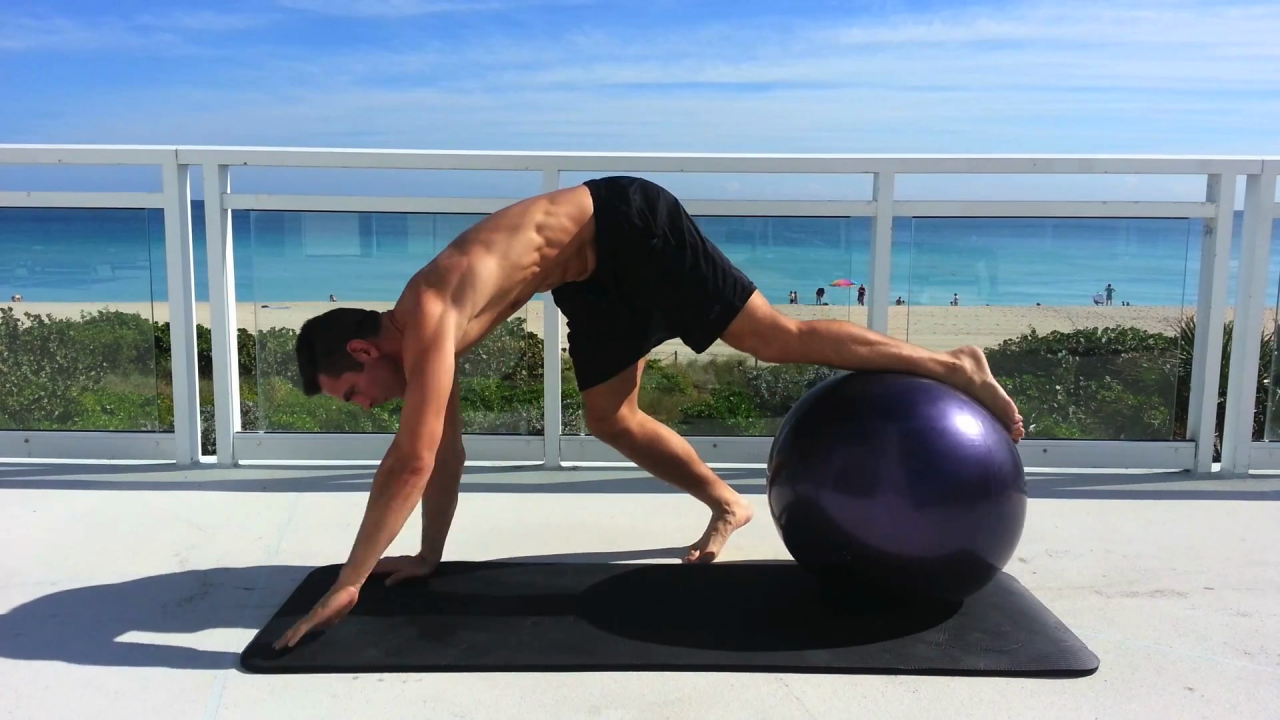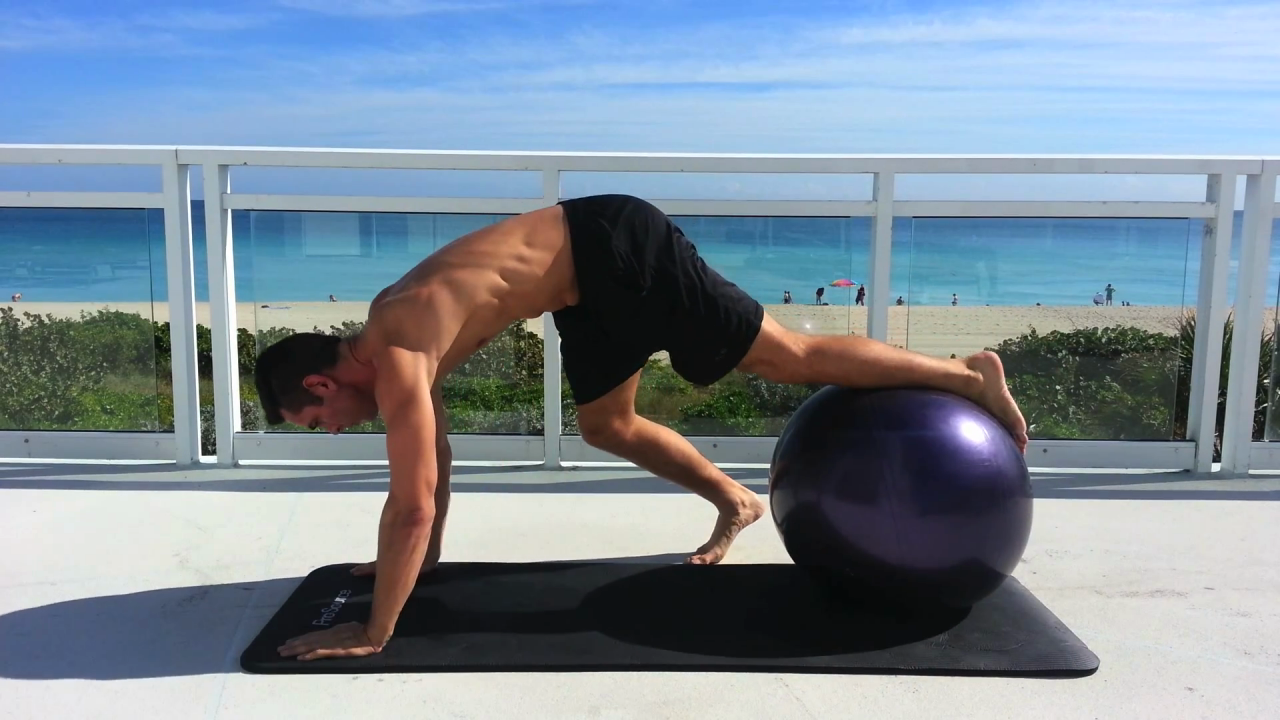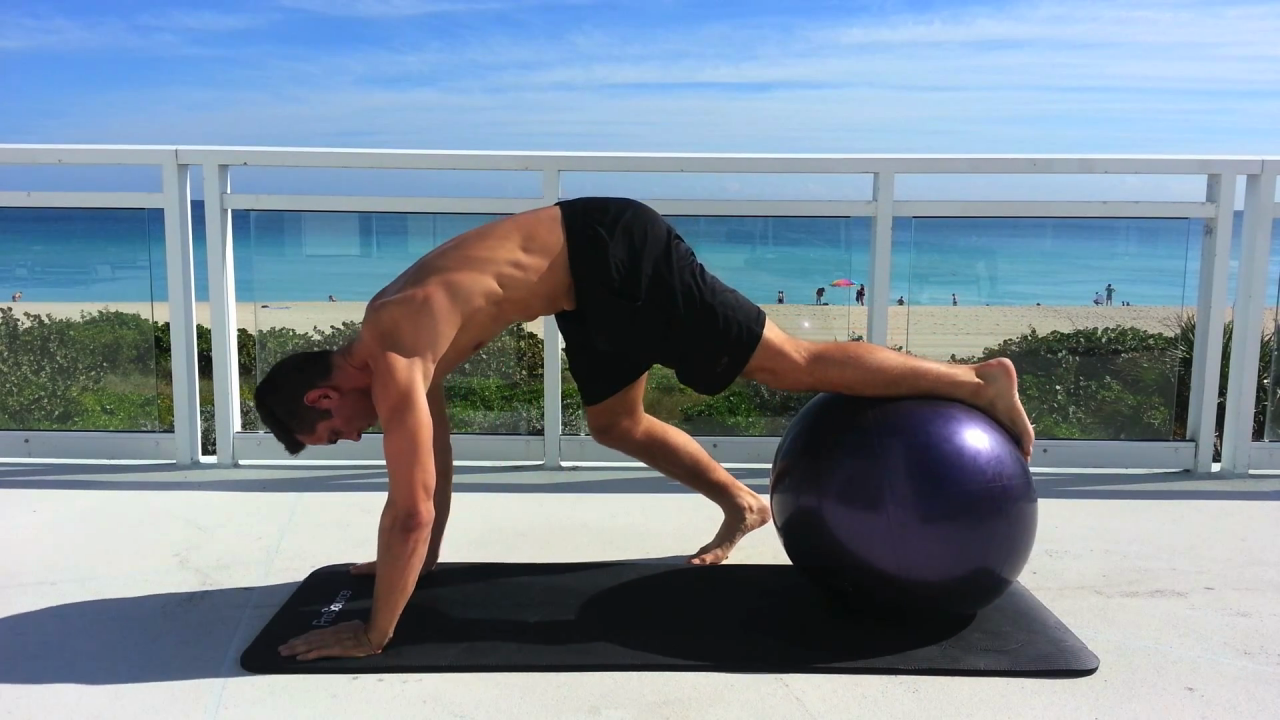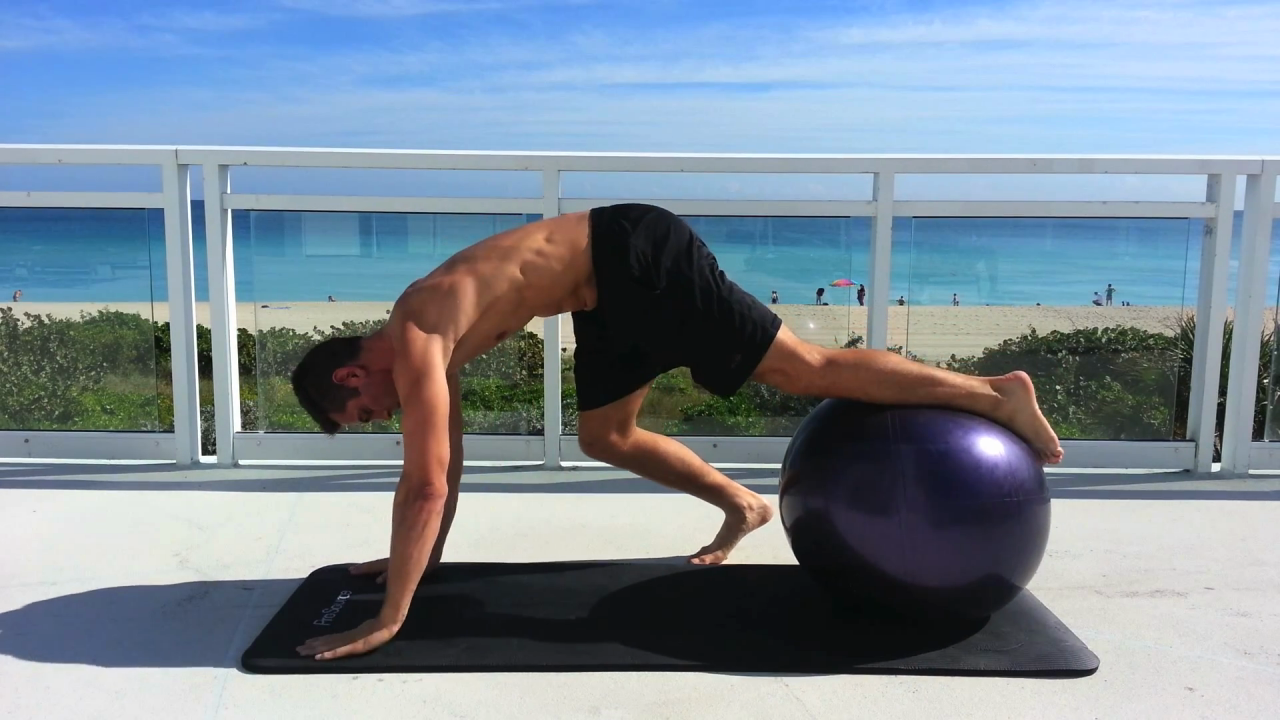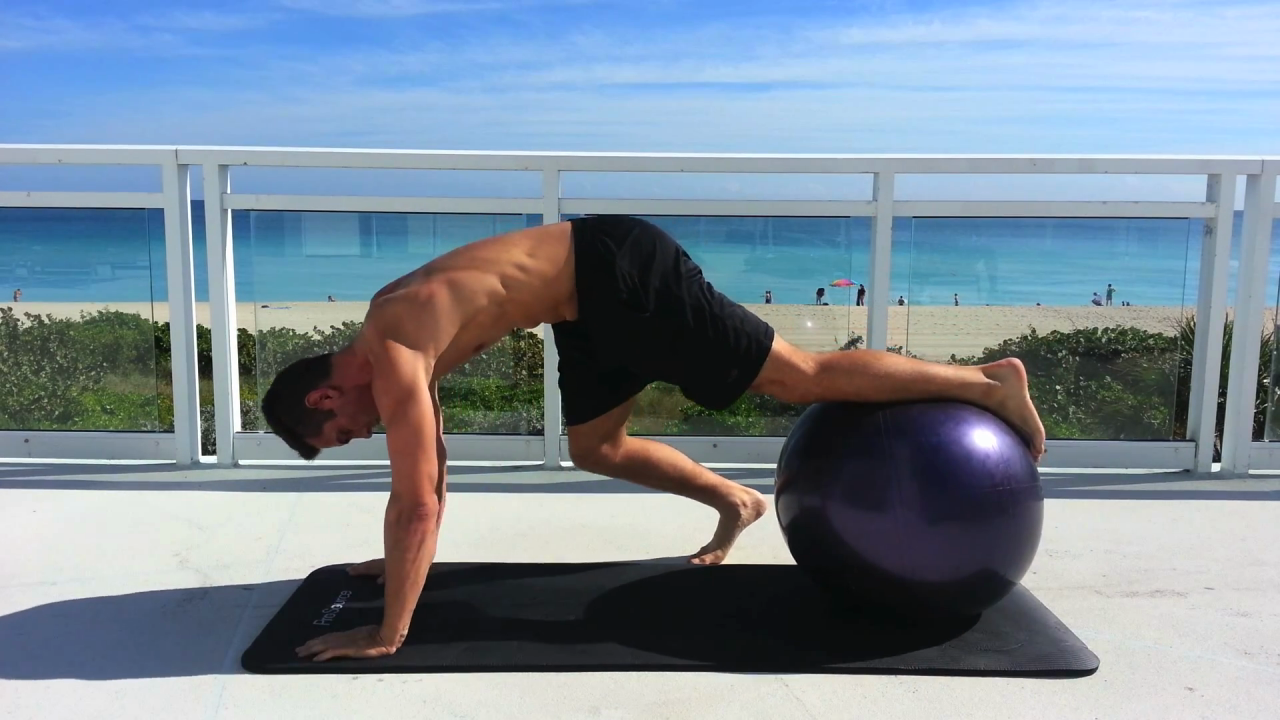
dt=0.5s
person 1, frame 1
left shoulder: (428, 320)
right shoulder: (419, 329)
left elbow: (410, 462)
right elbow: (444, 449)
left wrist: (345, 587)
right wrist: (429, 555)
left hip: (628, 223)
right hip: (595, 267)
left knee: (778, 338)
right knee: (611, 419)
left ankle: (953, 368)
right ankle: (727, 504)
person 1, frame 2
left shoulder: (393, 360)
right shoulder: (388, 323)
left elbow: (411, 503)
right elbow: (434, 453)
left wrist: (374, 633)
right wrist: (425, 559)
left hip: (619, 253)
right hip: (592, 265)
left knee: (792, 358)
right knee: (609, 427)
left ankle: (968, 376)
right ankle: (734, 502)
person 1, frame 3
left shoulder: (389, 363)
right shoulder: (387, 325)
left elbow: (411, 508)
right elbow: (435, 452)
left wrist: (374, 633)
right wrist: (423, 560)
left hip: (614, 254)
right hip: (593, 264)
left knee: (793, 365)
right knee: (617, 425)
left ankle: (978, 383)
right ankle: (741, 504)
person 1, frame 4
left shoulder: (411, 342)
right shoulder: (426, 332)
left elbow: (423, 483)
right elbow: (448, 453)
left wrist: (389, 618)
right wrist: (426, 555)
left hip: (636, 257)
right hip: (613, 284)
left knee: (807, 370)
right knee: (605, 438)
left ankle: (996, 395)
right ankle: (740, 505)
person 1, frame 5
left shoulder: (389, 357)
right shoulder: (388, 320)
left elbow: (415, 501)
right elbow: (432, 453)
left wrist: (388, 633)
right wrist: (412, 556)
left hip: (620, 274)
right hip: (594, 296)
left knee: (802, 377)
right knee: (596, 449)
left ankle: (988, 384)
right ankle: (735, 501)
